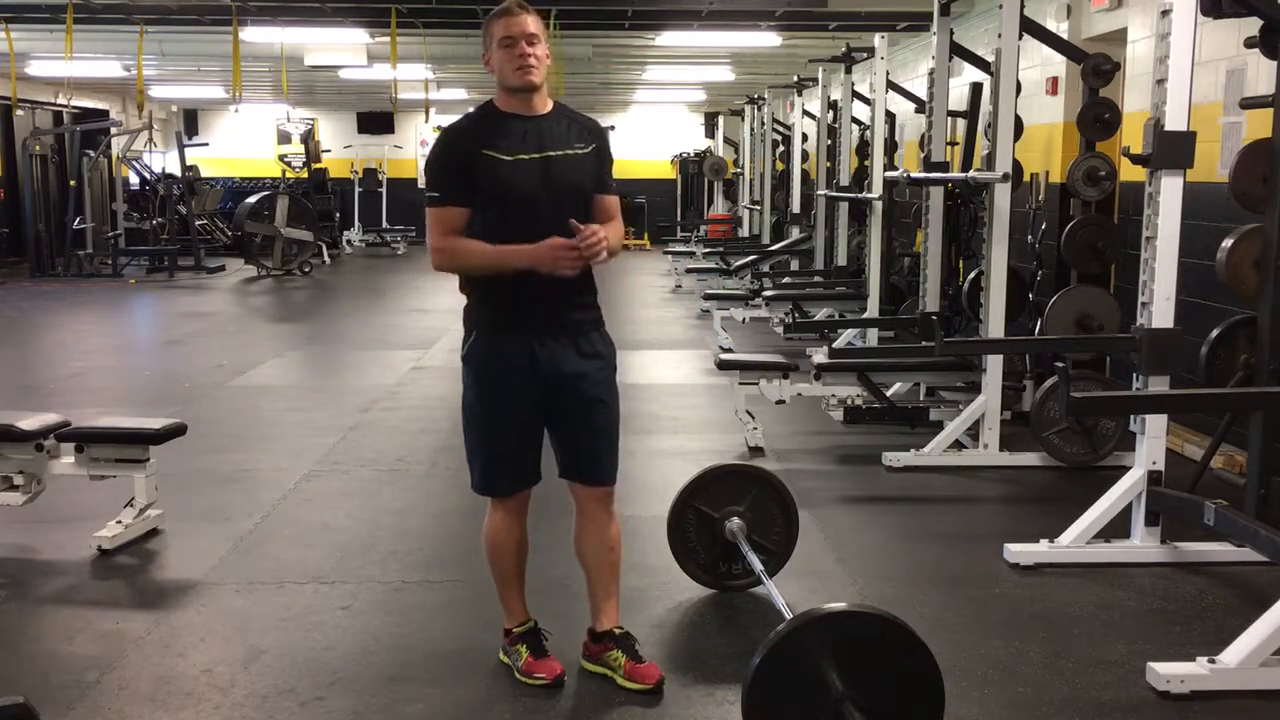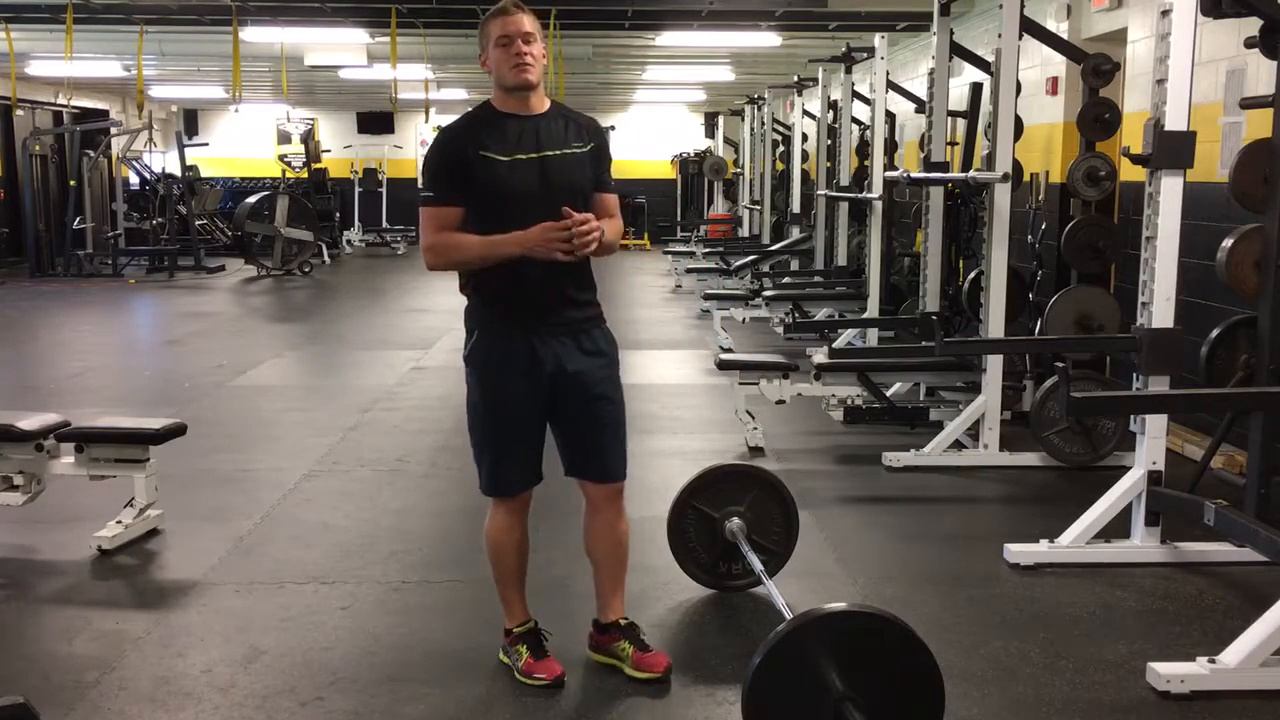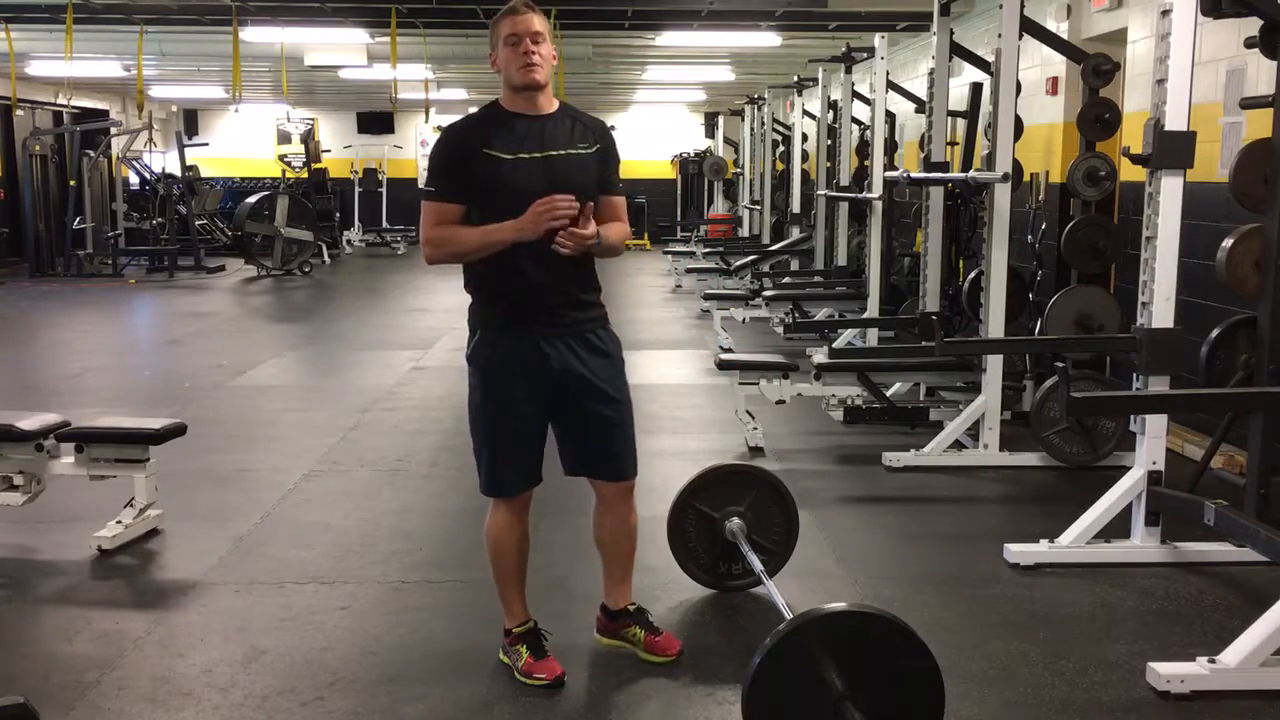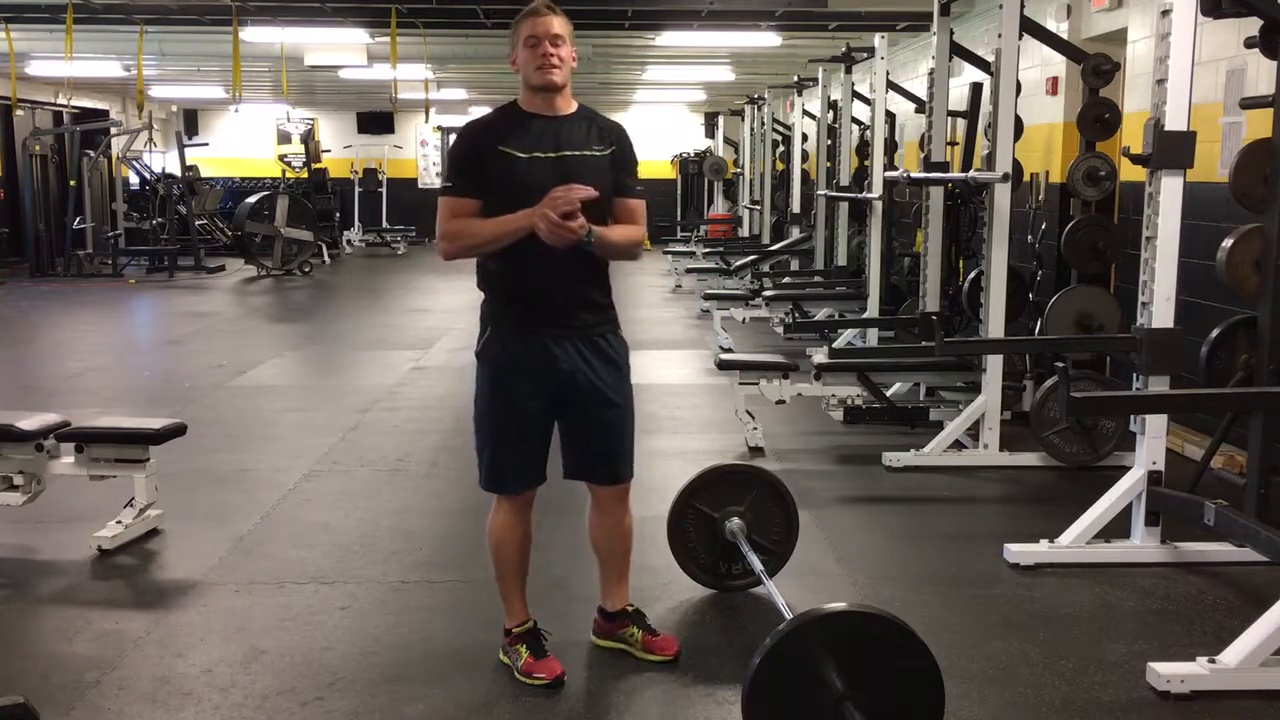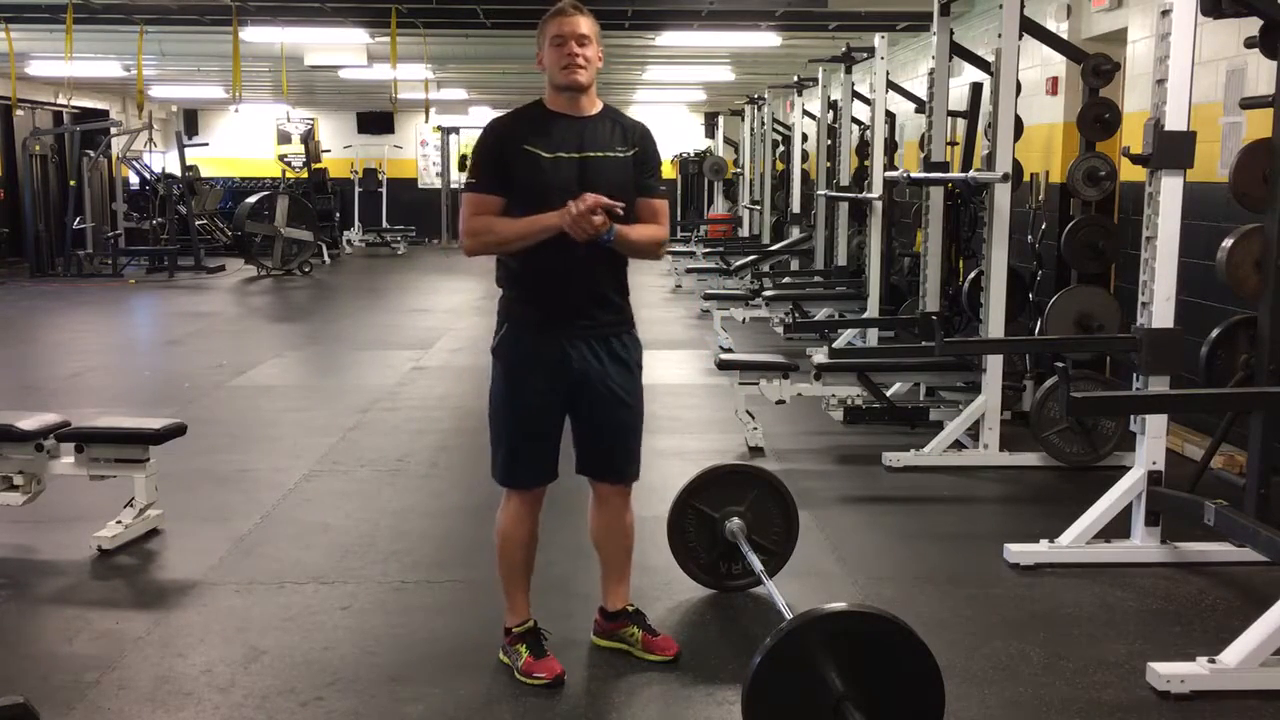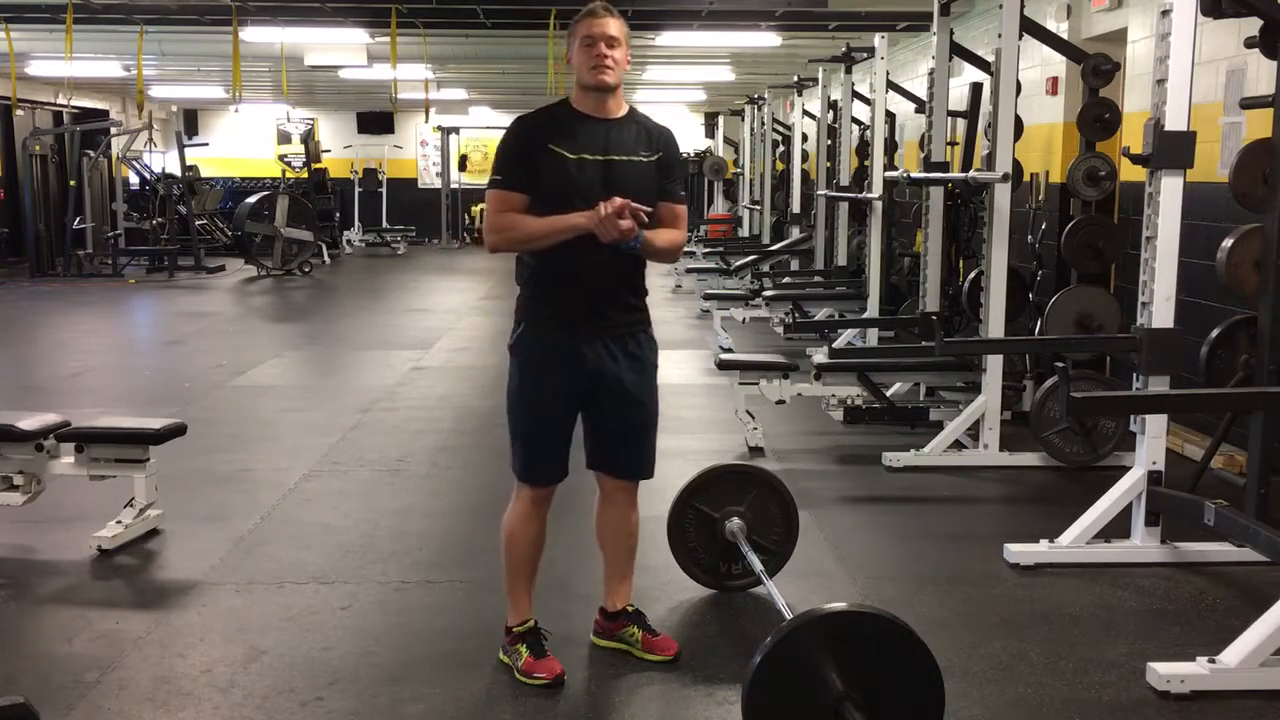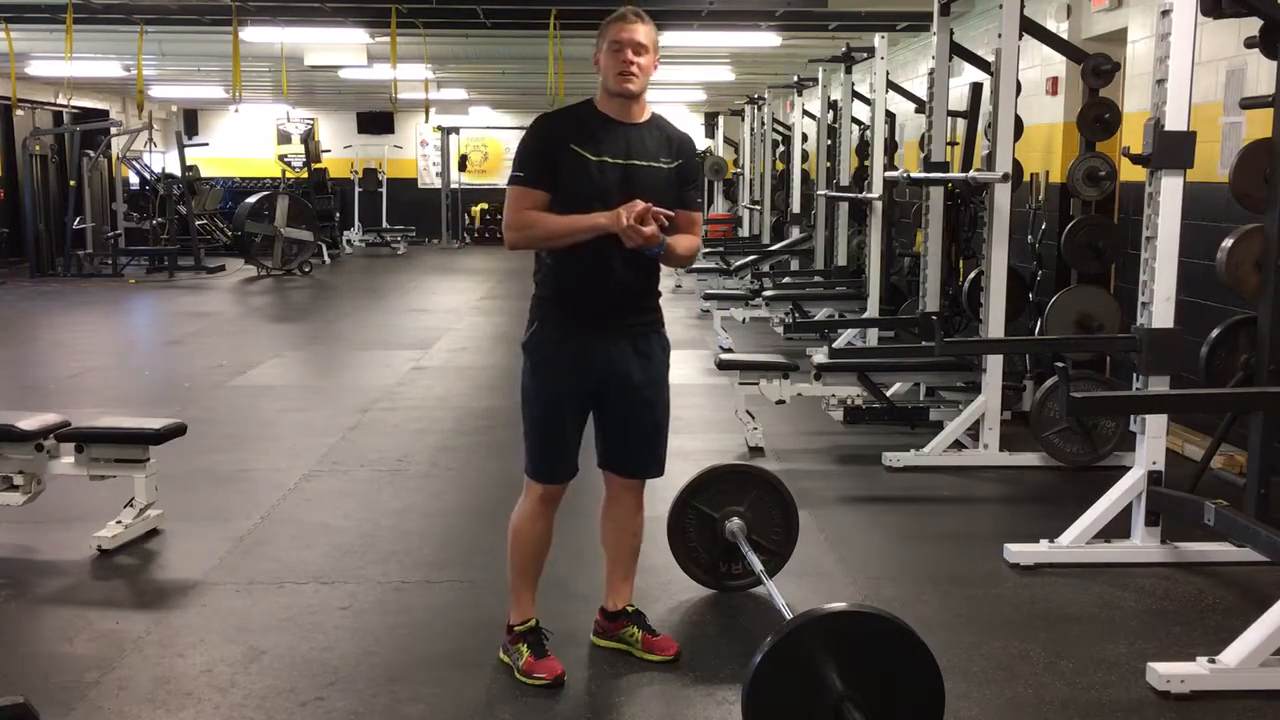
dt=0.2s
person 1, frame 1
left shoulder: (586, 133)
right shoulder: (462, 142)
left elbow: (612, 221)
right elbow: (442, 249)
left wrist: (602, 240)
right wrist: (530, 254)
left hip: (581, 337)
right hip: (501, 342)
left knee: (597, 491)
right knee: (509, 496)
left ankle: (606, 638)
right ankle: (519, 633)
person 1, frame 2
left shoulder: (584, 133)
right shoulder: (459, 142)
left elbow: (613, 224)
right elbow: (435, 249)
left wrist: (596, 233)
right wrist: (525, 241)
left hip: (583, 334)
right hip: (503, 342)
left knee: (607, 485)
right knee: (510, 497)
left ankle: (612, 627)
right ankle: (519, 632)
person 1, frame 3
left shoulder: (592, 134)
right shoulder: (465, 140)
left elbow: (621, 231)
right elbow: (434, 244)
left wrist: (591, 235)
right wrist: (521, 227)
left hip: (586, 334)
right hip: (506, 341)
left knee: (616, 482)
right knee: (511, 496)
left ankle: (619, 611)
right ankle: (519, 632)
person 1, frame 4
left shoulder: (609, 137)
right shoulder: (483, 138)
left elbow: (635, 238)
right elbow: (450, 239)
left wrist: (585, 234)
right wrist: (533, 216)
left hip: (594, 336)
right hip: (515, 340)
left knee: (612, 486)
right knee: (514, 493)
left ankle: (616, 614)
right ankle: (518, 632)
person 1, frame 5
left shoulder: (633, 138)
right shoulder: (507, 135)
left elbow: (656, 236)
right elbow: (473, 235)
left wrist: (607, 232)
right wrist: (558, 219)
left hip: (610, 336)
right hip: (531, 336)
left knee: (613, 483)
right knee: (523, 489)
left ankle: (617, 613)
right ankle: (519, 630)
person 1, frame 6
left shoulder: (657, 141)
right shoulder: (532, 134)
left elbow: (675, 238)
right elbow: (497, 231)
left wrist: (633, 237)
right wrist: (586, 219)
left hip: (626, 336)
right hip: (548, 335)
left knee: (621, 481)
right knee: (535, 486)
left ankle: (616, 614)
right ankle: (519, 630)
person 1, frame 7
left shoulder: (676, 147)
right shoulder: (554, 132)
left elbow: (690, 241)
right elbow: (516, 228)
left wrist: (656, 242)
right wrist: (609, 220)
left hip: (638, 336)
right hip: (562, 333)
left knee: (628, 481)
right knee: (545, 485)
left ankle: (617, 613)
right ankle: (521, 628)
